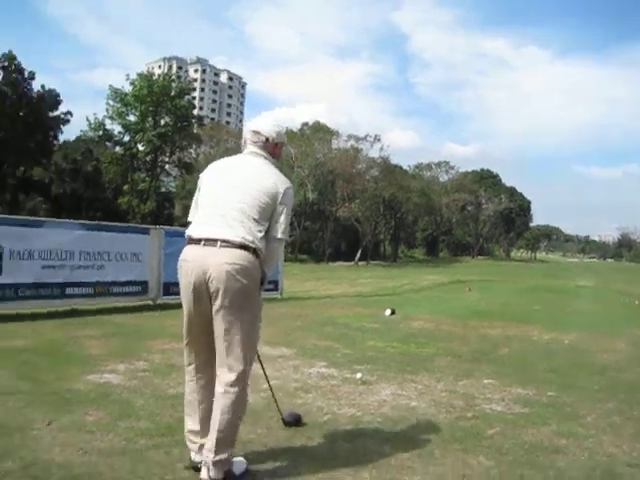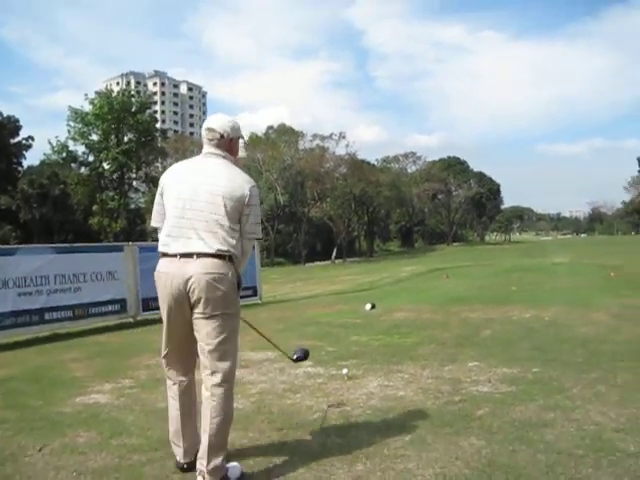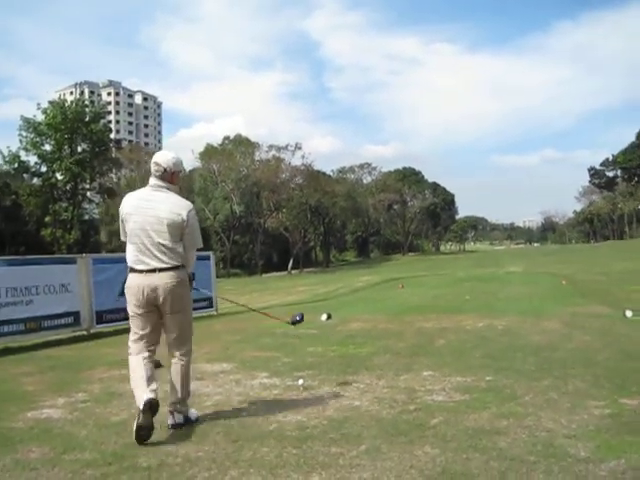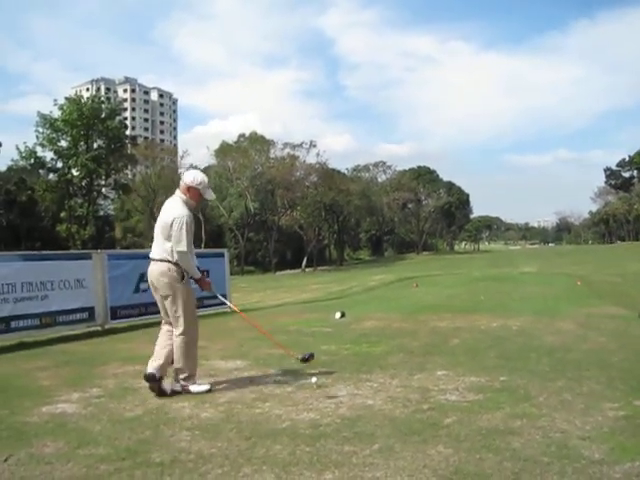
dt=1s
person 1, frame 1
left shoulder: (214, 168)
right shoulder: (280, 183)
left elbow: (193, 219)
right elbow: (275, 245)
right wrist: (258, 282)
left hip: (192, 257)
right hip: (236, 264)
left knee: (197, 360)
right knee: (233, 368)
left ankle: (198, 444)
person 1, frame 2
left shoulder: (172, 173)
right shoulder: (243, 183)
left elbow: (159, 227)
right elbow: (247, 241)
right wrist: (232, 274)
left hip: (169, 270)
right hip: (214, 272)
left knee: (177, 368)
right knee: (217, 373)
left ankle: (185, 450)
person 1, frame 3
left shoulder: (129, 202)
right shoulder: (183, 207)
left elbow: (127, 240)
right elbow: (190, 251)
left hip: (138, 280)
right hip: (172, 280)
left knee: (140, 347)
right knee: (179, 348)
left ankle: (147, 398)
right ankle: (178, 411)
person 1, frame 4
left shoulder: (173, 204)
right shoulder: (182, 214)
right elbow: (181, 254)
left wrist: (194, 272)
right wrist: (198, 277)
left hip: (159, 269)
right hip: (171, 272)
left knee: (171, 325)
right knee: (185, 327)
left ankle: (155, 370)
right ankle: (183, 381)
